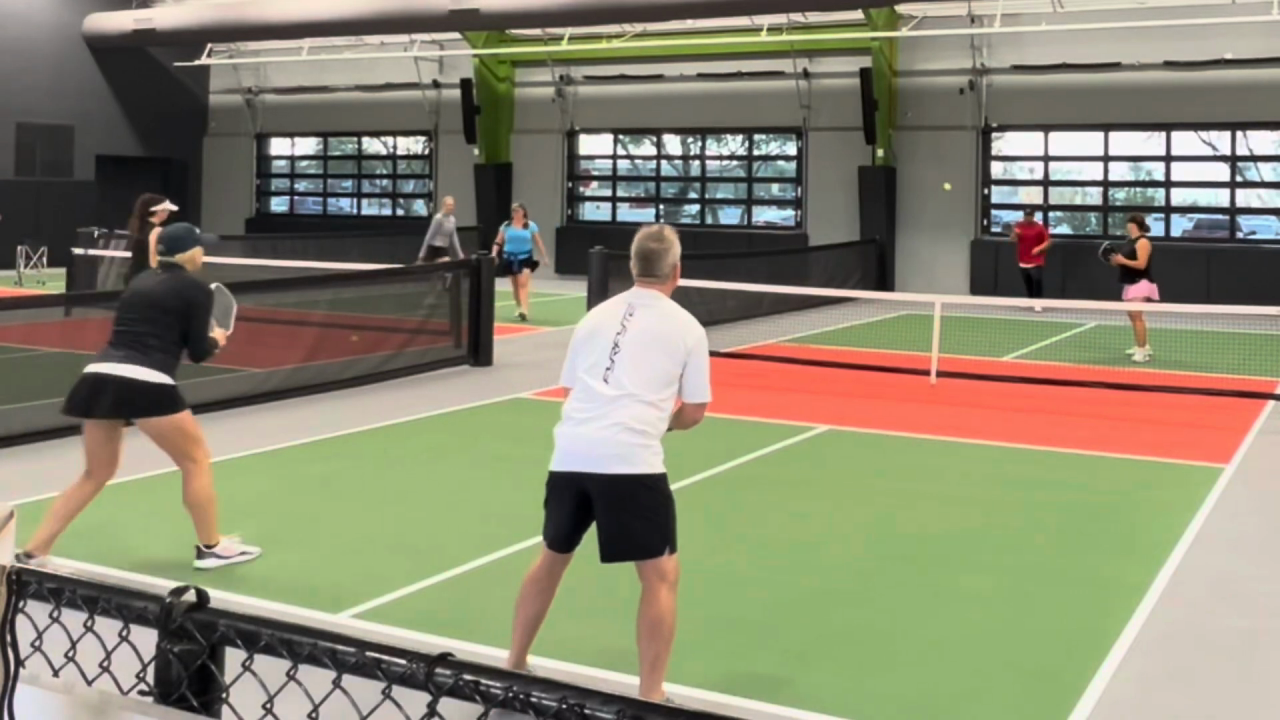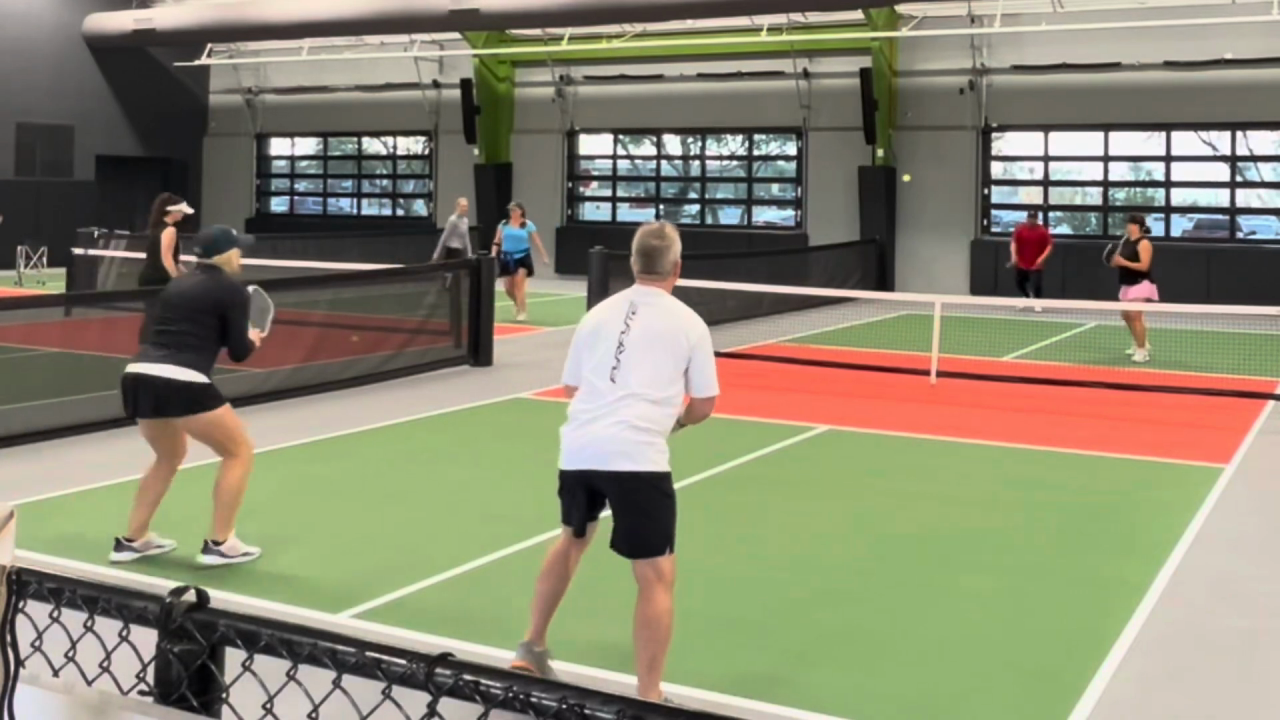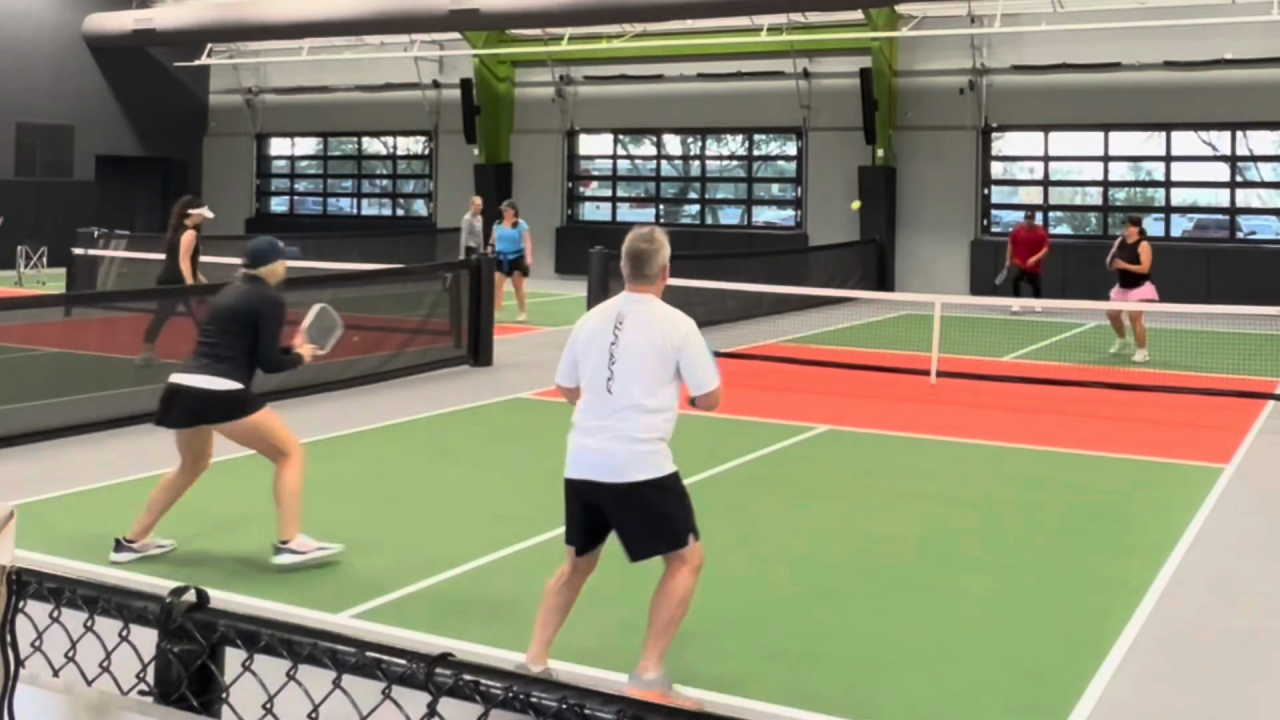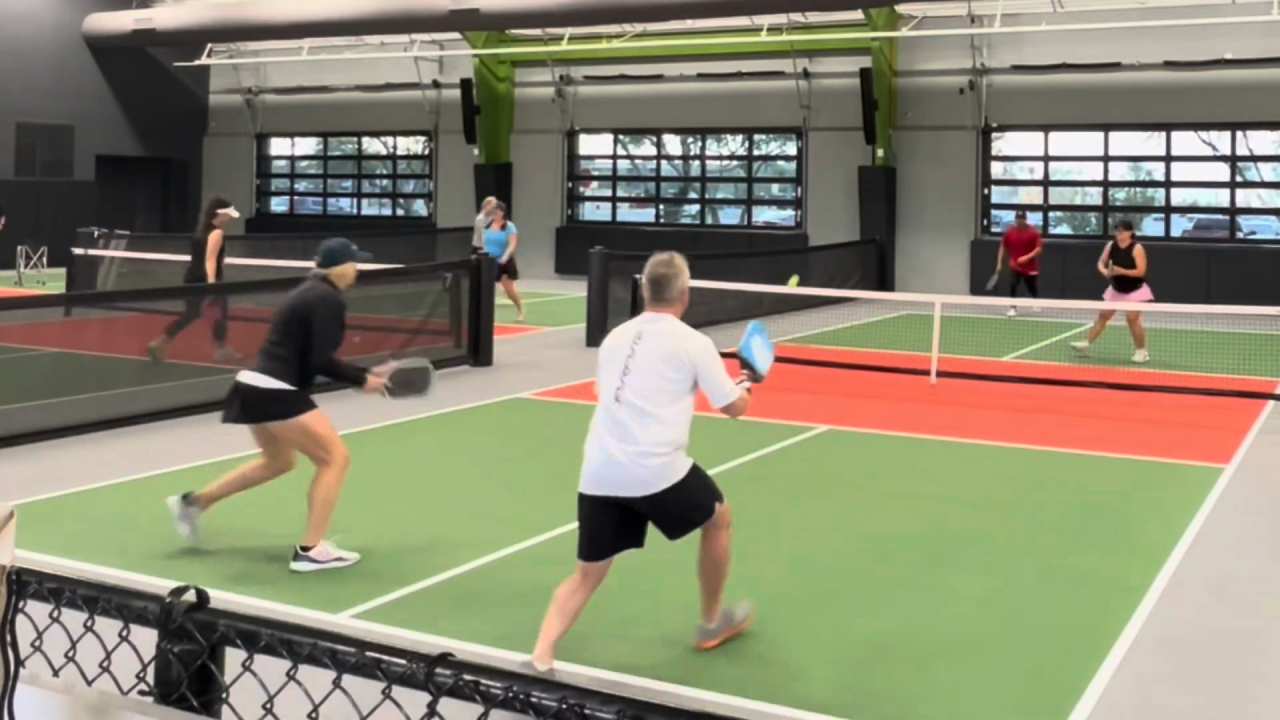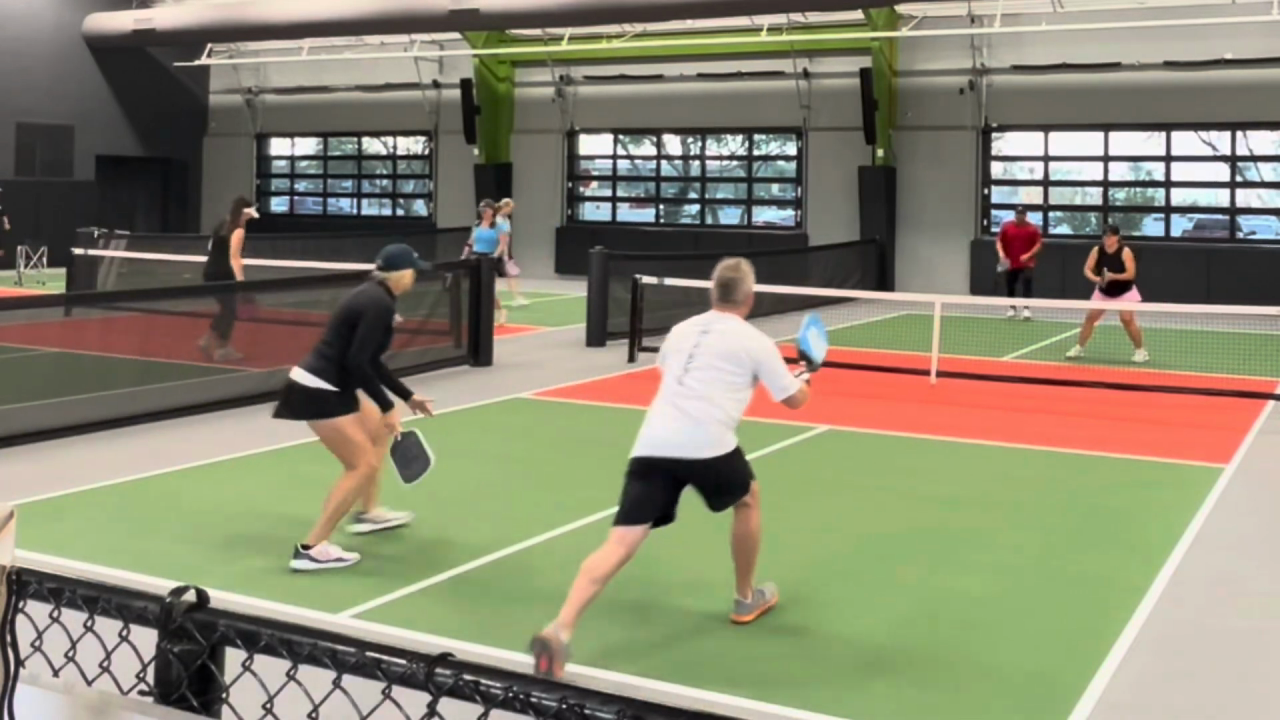
dt=0.2s
person 1, frame 1
left shoulder: (596, 316)
right shoulder: (686, 327)
right elbow: (694, 412)
left hip: (570, 454)
right hip: (631, 461)
left knee: (553, 557)
right knee: (660, 576)
left ankle: (513, 670)
right ankle: (649, 701)
person 1, frame 2
left shoulder: (598, 314)
right shoulder: (688, 323)
left elbow: (571, 387)
right elbow: (703, 406)
left hip: (579, 451)
right hip: (637, 459)
left knee: (572, 540)
right knee: (656, 576)
left ankle: (531, 650)
right ankle: (648, 701)
person 1, frame 3
left shoulder: (589, 322)
right shoulder: (678, 325)
left elbow: (568, 389)
right elbow: (707, 397)
left hip: (583, 462)
right hip: (642, 464)
left knee: (578, 563)
right knee: (684, 562)
left ankle: (533, 664)
right ankle: (647, 679)
person 1, frame 4
left shoulder: (615, 338)
right shoulder: (693, 344)
right elbow: (734, 406)
right wrist: (742, 383)
left hip: (599, 473)
right hip: (656, 472)
left knee: (587, 573)
right knee: (718, 520)
left ankle: (539, 661)
right ankle: (712, 623)
person 1, frame 5
left shoulder: (681, 330)
right shoulder: (755, 342)
right elbow: (794, 399)
right wrist: (802, 374)
left hip: (651, 445)
right hip: (707, 447)
left knee: (619, 544)
right knee: (747, 503)
left ankle: (556, 633)
right ankle: (746, 599)
person 2, frame 1
left shoulder: (140, 282)
right shoulder: (195, 289)
right elbow: (199, 353)
left wrist: (199, 337)
right wrist: (215, 340)
left hip: (97, 378)
right hip: (146, 384)
left knee: (96, 474)
right knee: (197, 460)
left ankle: (30, 557)
right ankle: (212, 547)
person 2, frame 2
left shoulder: (178, 283)
right shoulder: (232, 289)
right elbow: (238, 352)
left wrist: (241, 338)
right wrist: (253, 340)
left hip: (140, 376)
right hip: (182, 383)
left knee: (170, 455)
right knee: (238, 453)
left ankle: (132, 540)
right ankle: (217, 544)
person 2, frame 3
left shoulder: (229, 294)
right shoulder: (269, 300)
right elbow: (268, 362)
left wrist: (288, 350)
right wrist: (298, 356)
left hip: (184, 387)
right hip: (222, 393)
left knee: (192, 466)
right knee: (290, 452)
left ankle: (132, 541)
right ankle: (291, 542)
person 2, frame 4
left shoulder: (309, 293)
right shoulder: (331, 301)
right elbow: (322, 360)
left wrist: (362, 374)
right wrist: (362, 379)
left hip: (259, 386)
right hip: (275, 394)
left knee: (278, 461)
right knee: (336, 458)
left ankle: (193, 502)
right ankle: (312, 549)
person 2, frame 5
left shoulder: (372, 296)
right shoulder: (379, 306)
left elbow: (369, 362)
right elbow: (359, 363)
left wrist: (407, 396)
right wrist: (388, 407)
left hip: (328, 385)
right hip: (321, 391)
left knee: (382, 432)
right knee: (364, 466)
left ankle: (367, 513)
right ankle: (311, 549)
